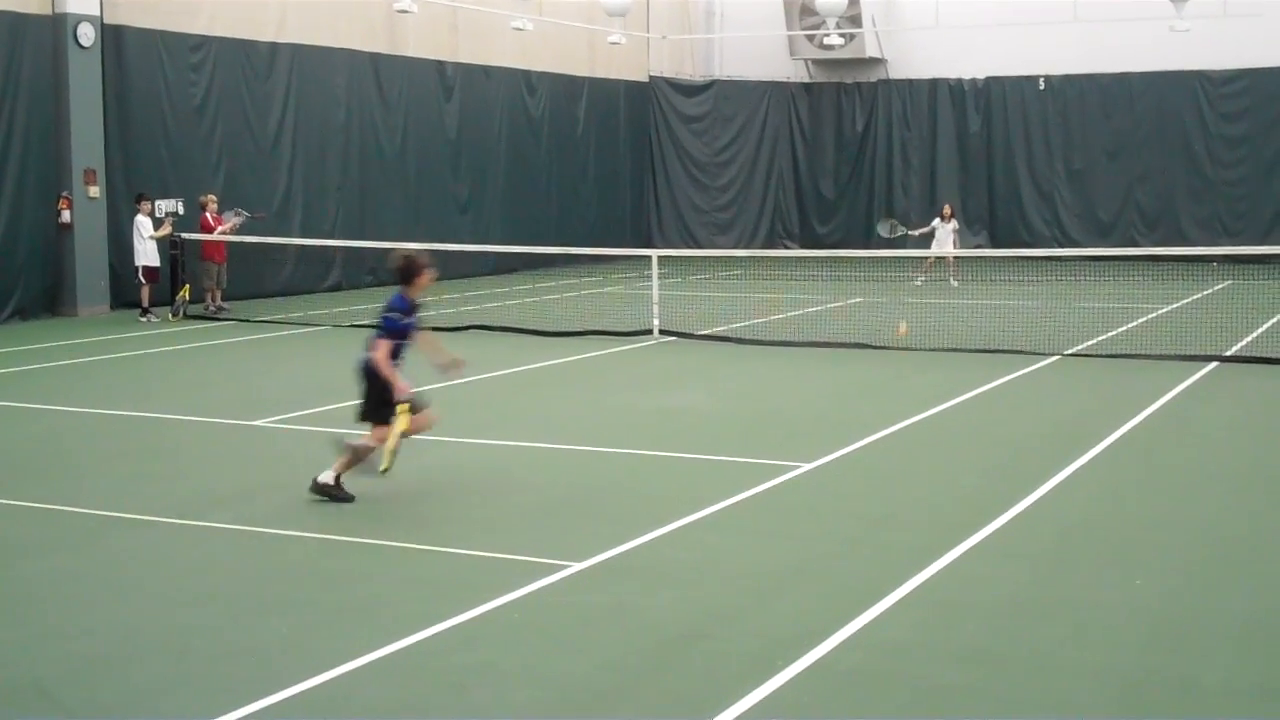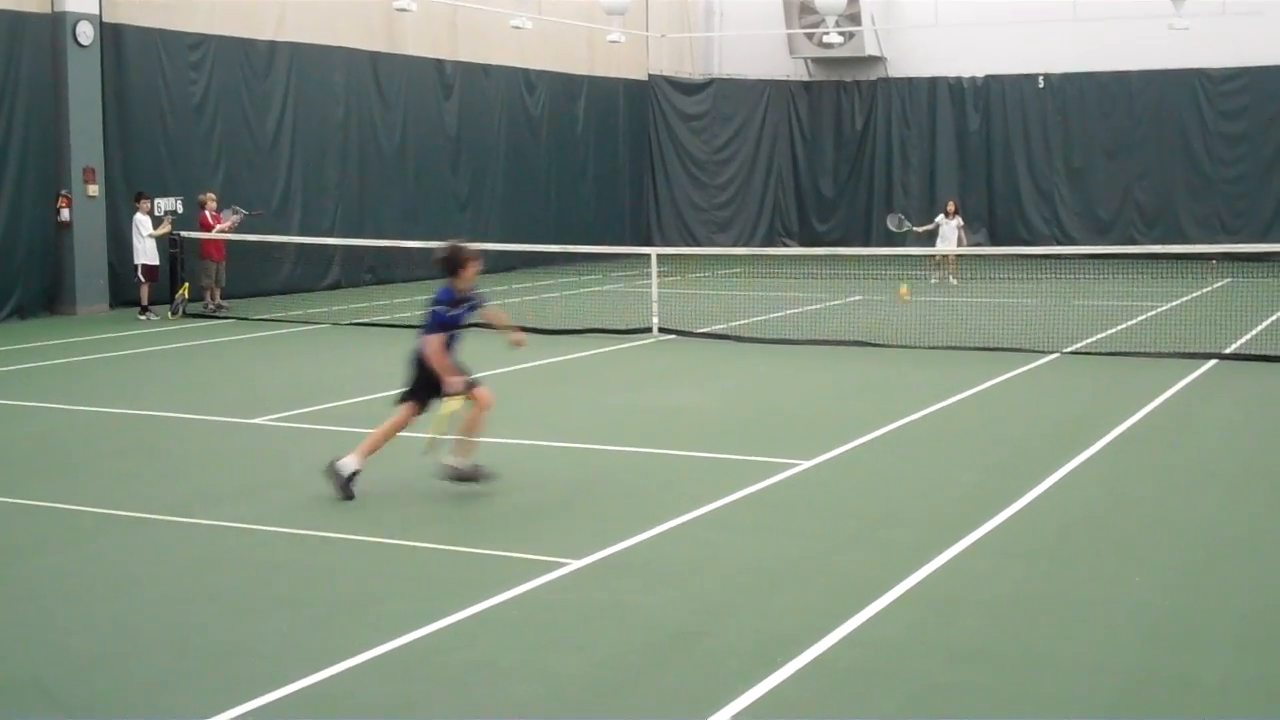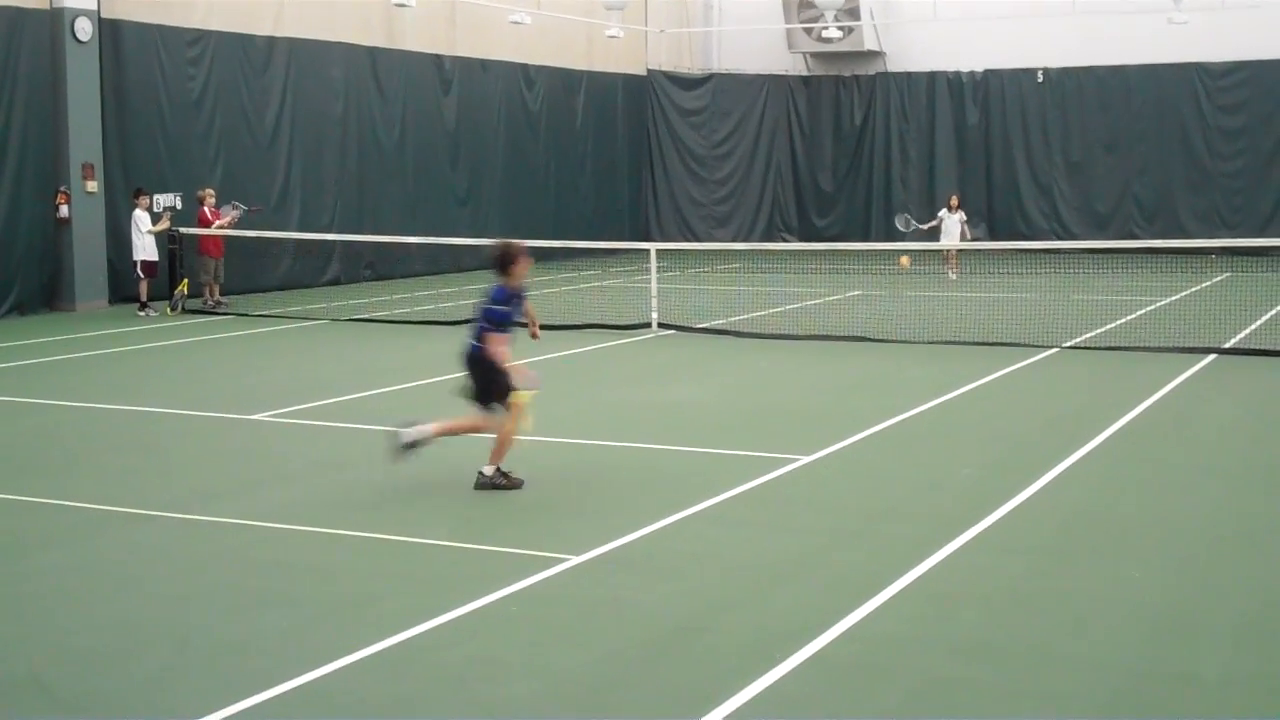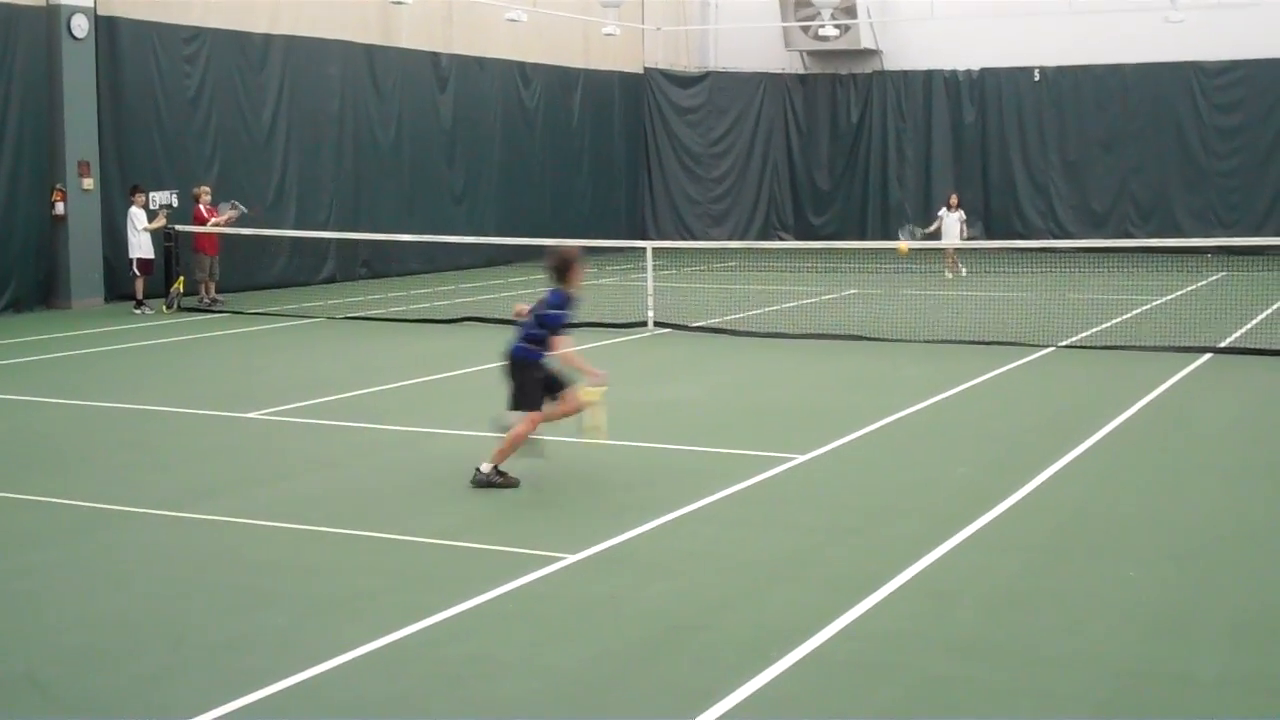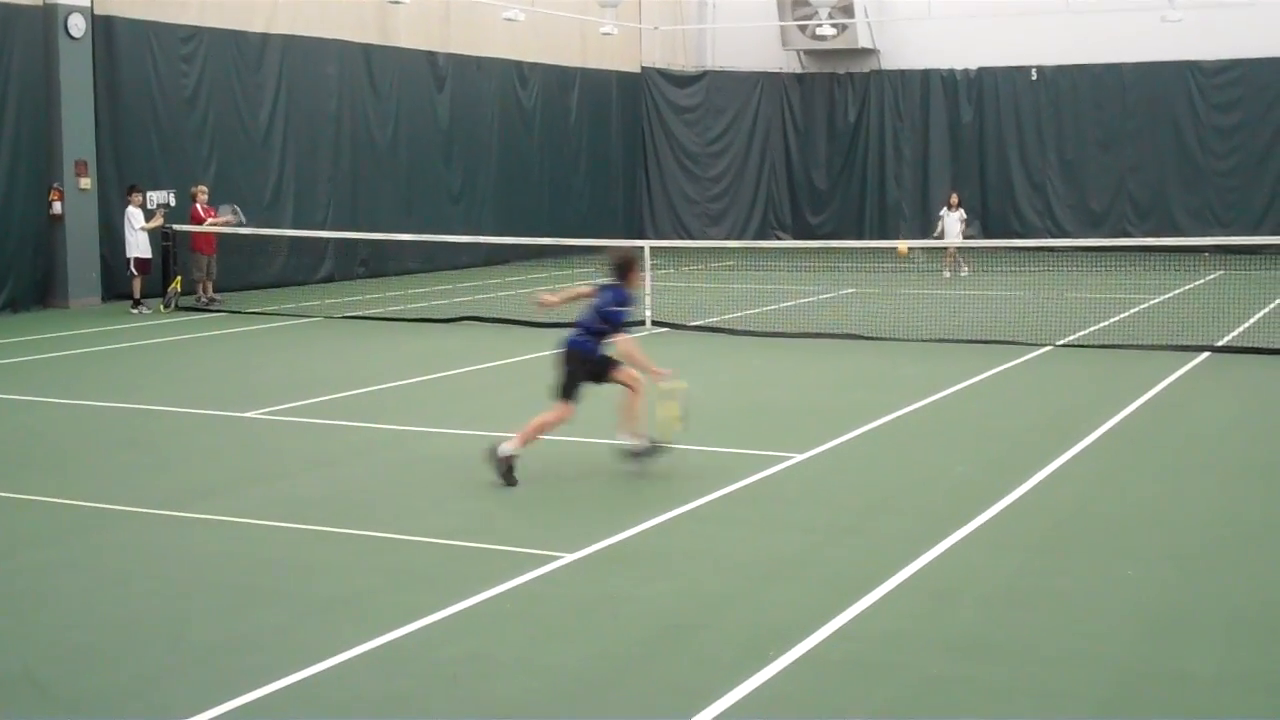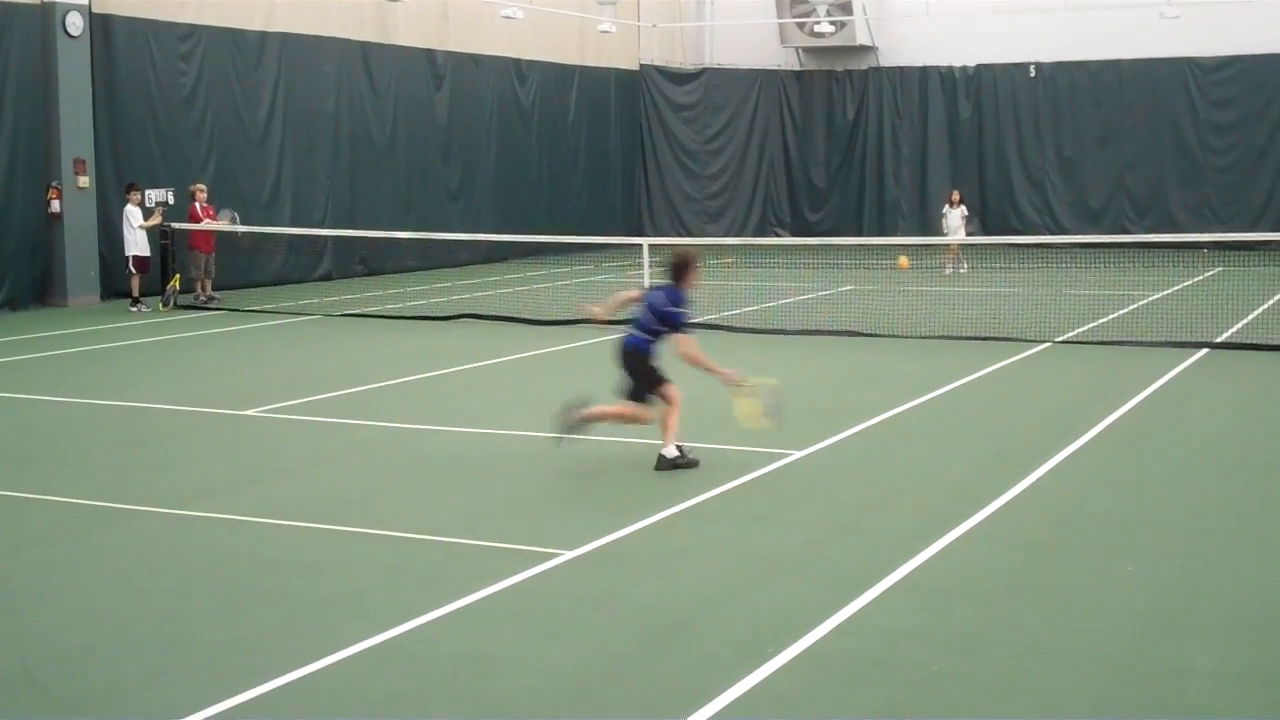
dt=0.1s
person 1, frame 1
left shoulder: (410, 304)
right shoulder: (396, 311)
left elbow: (418, 336)
right elbow: (378, 355)
left wrist: (442, 357)
right wrist: (396, 384)
left hip: (384, 373)
right hip: (378, 372)
left knee: (382, 434)
right knee: (422, 421)
left ankle: (328, 479)
right ankle: (363, 444)
person 1, frame 2
left shoulder: (466, 295)
right shoulder: (445, 303)
left elbow: (489, 314)
right elbow: (432, 348)
left wrist: (512, 330)
right wrist: (447, 377)
left hip: (440, 362)
right hip: (432, 365)
left knee: (405, 416)
right knee: (484, 399)
left ankle: (348, 466)
right ankle: (458, 463)
person 1, frame 3
left shoulder: (516, 291)
right shoulder: (500, 301)
left elbow: (525, 305)
right elbow: (494, 346)
left wrist: (533, 324)
right wrist: (515, 370)
left hip: (481, 360)
right hip: (481, 360)
left knee: (487, 423)
right knee: (515, 409)
left ankle: (418, 432)
right ankle: (489, 472)
person 1, frame 4
left shoulder: (560, 297)
right shoulder: (556, 305)
right elbow: (561, 349)
left wrist: (527, 313)
right wrist: (590, 371)
left hip: (532, 360)
right hip: (523, 361)
left knee: (575, 402)
right knee: (532, 419)
left ankle: (517, 430)
right ankle: (487, 471)
person 1, frame 5
left shoulder: (614, 289)
right shoulder: (618, 304)
left elbow: (582, 291)
right elbow: (624, 347)
left wrist: (554, 299)
right wrist: (653, 370)
left hip: (589, 352)
right hip: (579, 353)
left knee: (636, 382)
right knee: (562, 412)
left ankle: (635, 442)
right ankle: (506, 452)
person 1, frame 6
left shoulder: (662, 290)
right shoulder: (675, 306)
left elbow: (629, 295)
right elbow: (686, 352)
left wrist: (604, 310)
right wrist: (719, 372)
left hip: (634, 349)
right hip: (636, 353)
left knee: (674, 399)
right knee: (643, 415)
left ankle: (670, 452)
right ankle: (583, 414)
